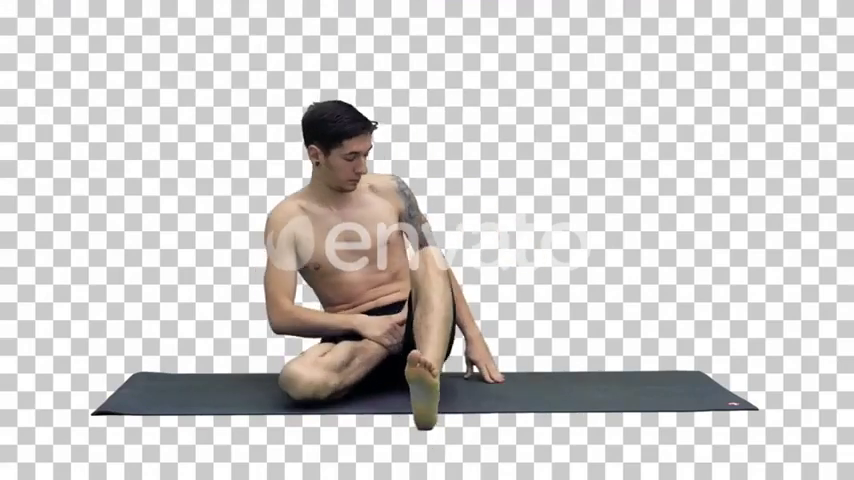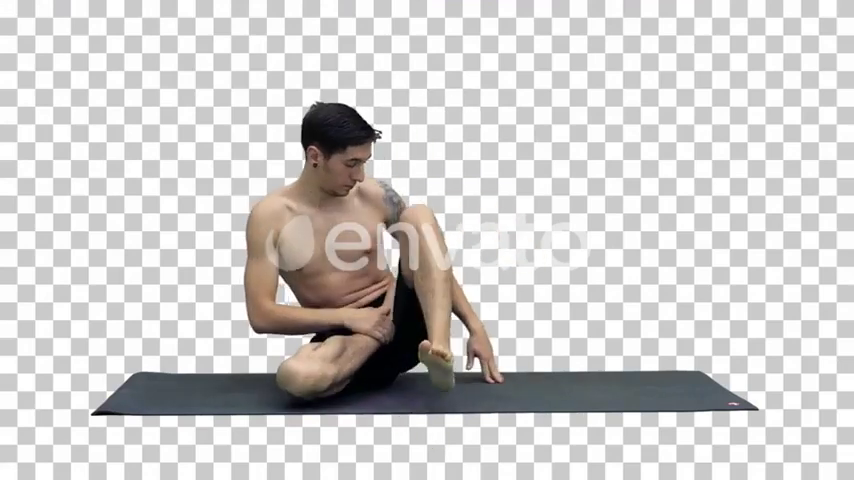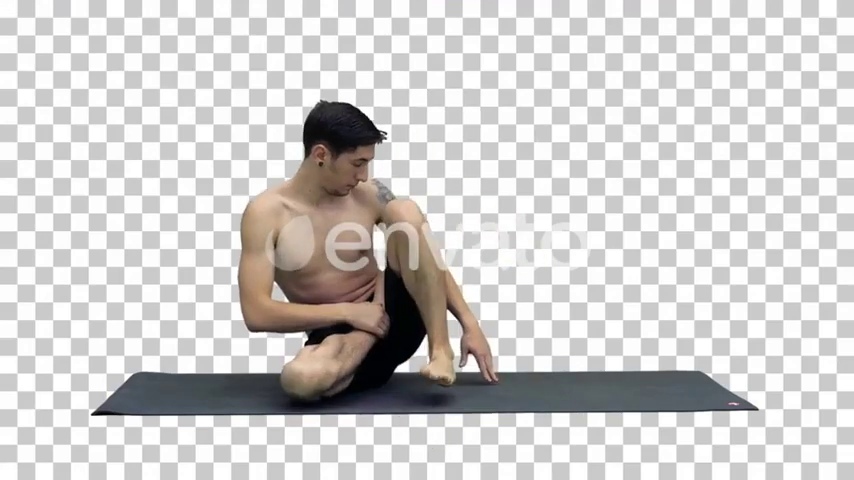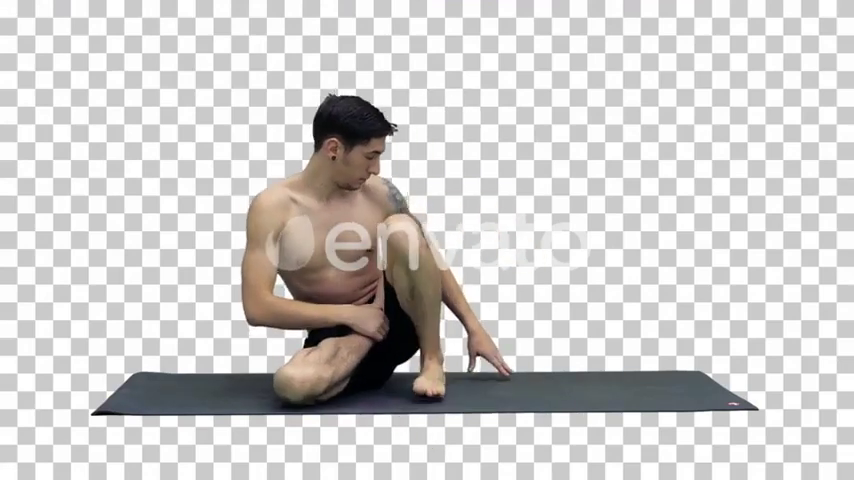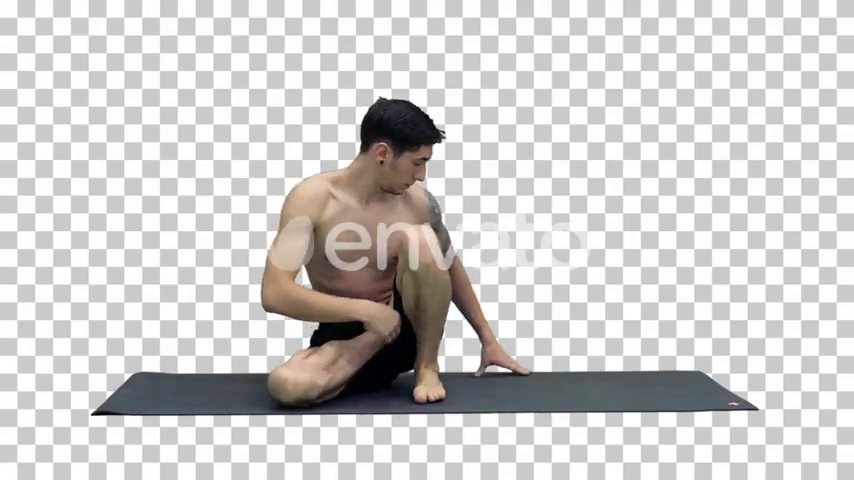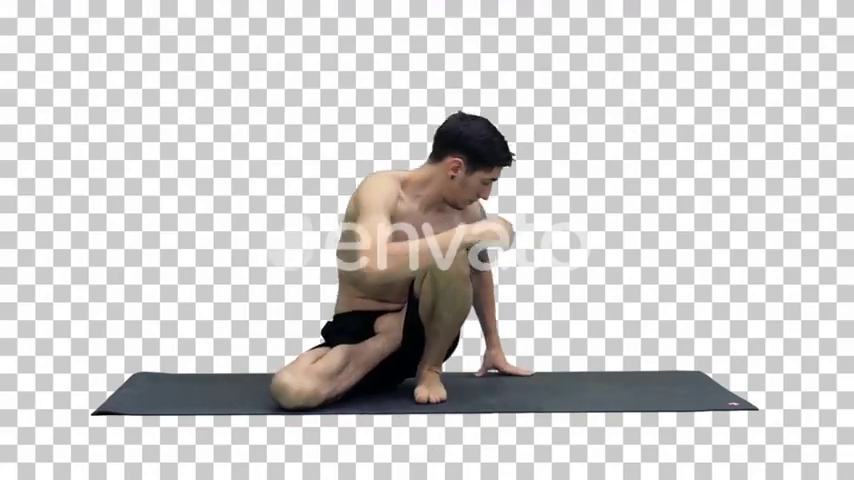
dt=0.3s
person 1, frame 1
left shoulder: (389, 191)
right shoulder: (287, 219)
left elbow: (436, 261)
right elbow: (280, 316)
left wrist: (473, 337)
right wrist: (358, 322)
left hip: (415, 317)
right hip: (355, 335)
left knee: (430, 265)
right knee: (296, 379)
left ankle: (426, 377)
right ankle: (402, 344)
person 1, frame 2
left shoulder: (375, 195)
right shoulder: (270, 216)
left elbow: (438, 263)
right elbow: (260, 315)
left wrist: (476, 328)
right wrist: (346, 316)
left hip: (403, 317)
right hip: (342, 336)
left knee: (418, 215)
right knee: (293, 376)
left ankle: (440, 346)
right ankle: (381, 338)
person 1, frame 3
left shoulder: (369, 194)
right shoulder: (265, 213)
left elbow: (430, 257)
right elbow: (256, 314)
left wrist: (470, 324)
right wrist: (347, 312)
left hip: (397, 317)
right hip: (337, 335)
left knee: (403, 209)
right knee: (298, 379)
left ankle: (440, 349)
right ankle: (374, 335)
person 1, frame 4
left shoulder: (379, 193)
right shoulder: (273, 206)
left elbow: (431, 260)
right elbow: (257, 307)
left wrist: (474, 329)
right wrist: (349, 314)
left hip: (399, 321)
right hip: (337, 333)
left knee: (402, 229)
right knee: (291, 383)
left ankle: (432, 358)
person 1, frame 5
left shoulder: (417, 201)
right shoulder: (311, 198)
left elbow: (451, 268)
right elbow: (275, 295)
left wrist: (489, 340)
right wrist: (365, 311)
left hip: (410, 328)
right hip: (345, 334)
left knee: (419, 239)
right knee: (285, 385)
left ankle: (427, 365)
person 1, frame 6
left shoulder: (466, 212)
right shoulder: (382, 190)
left elbow: (480, 271)
right elbow: (374, 267)
left wrist: (495, 349)
right wrist: (465, 234)
left hip: (423, 332)
right hip: (359, 331)
left knee: (452, 256)
right knee: (290, 389)
left ankle: (429, 368)
